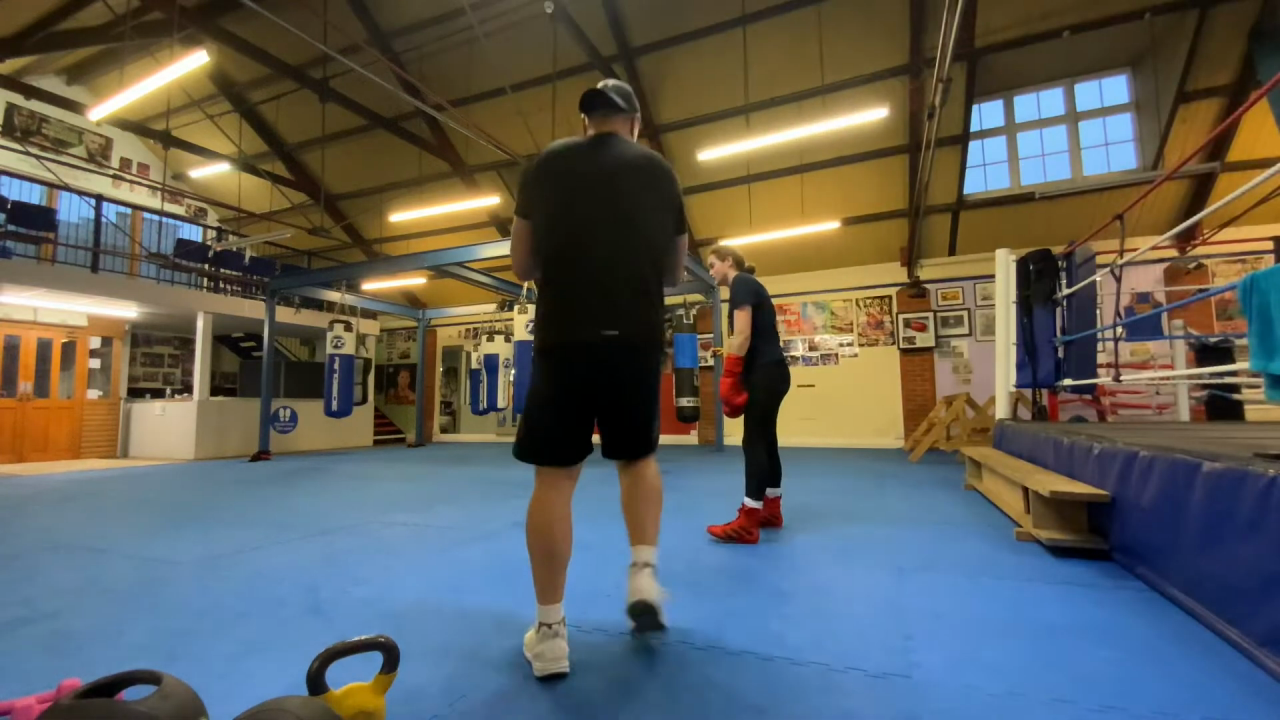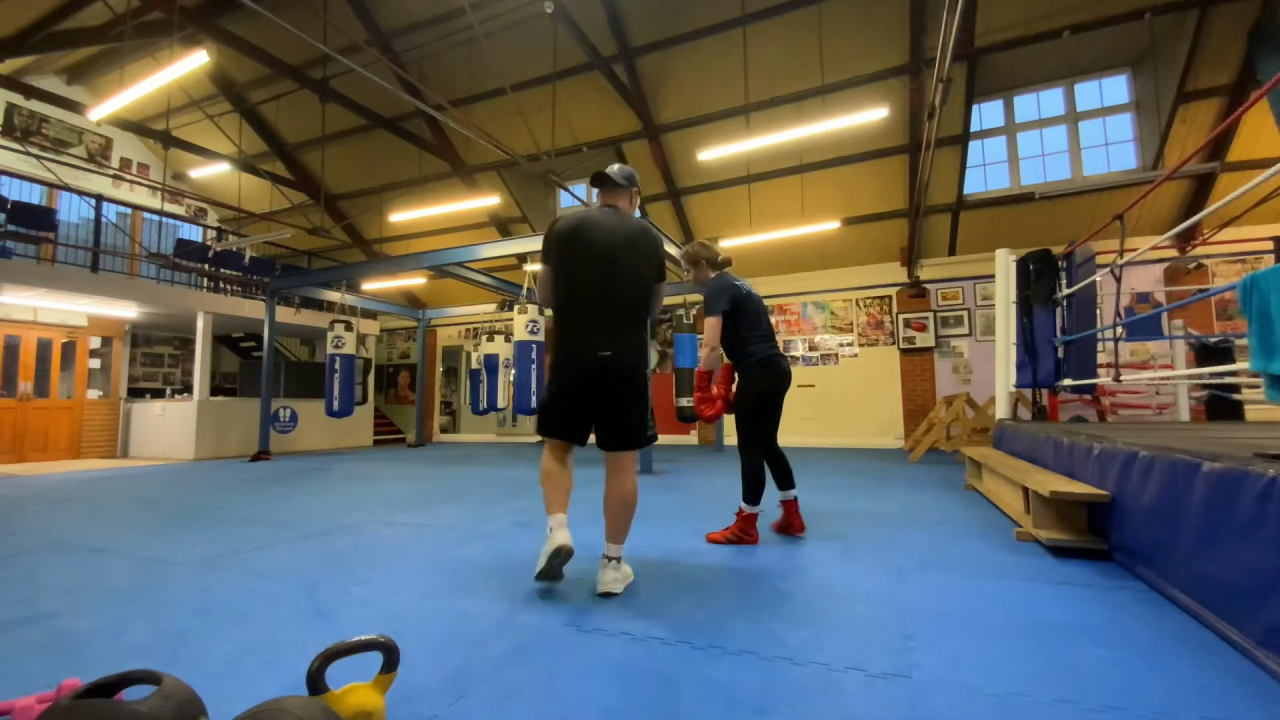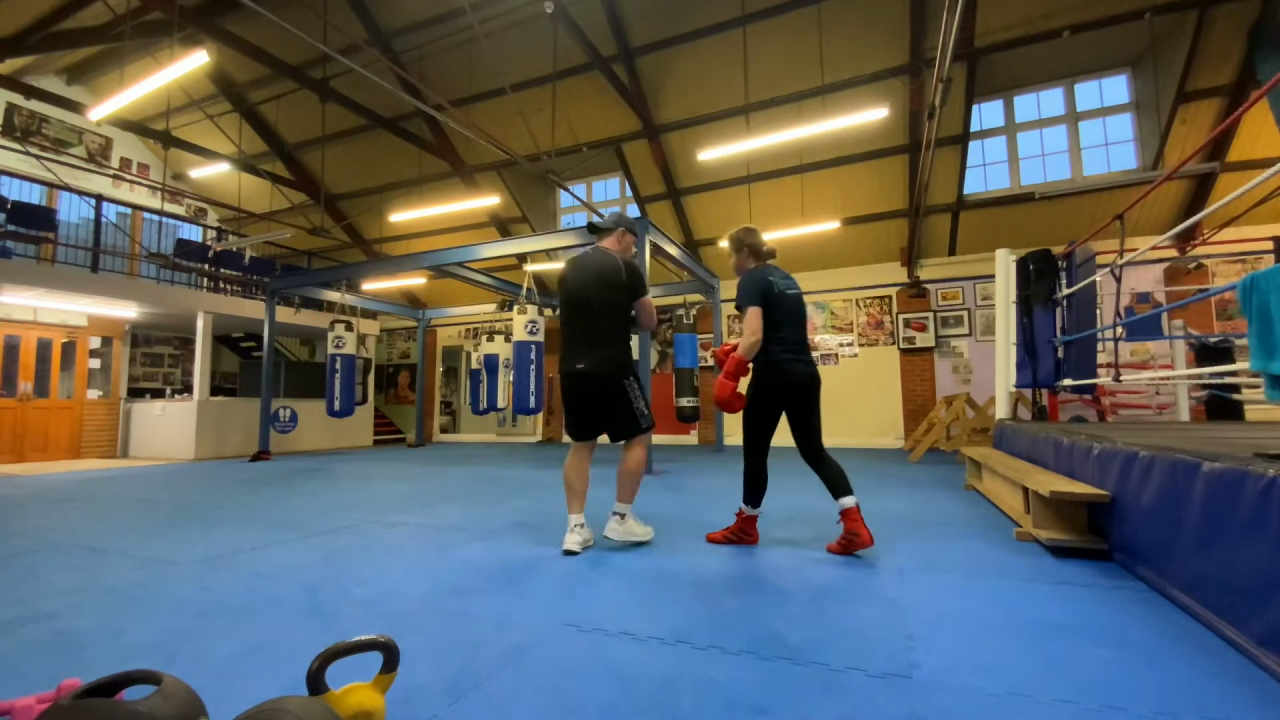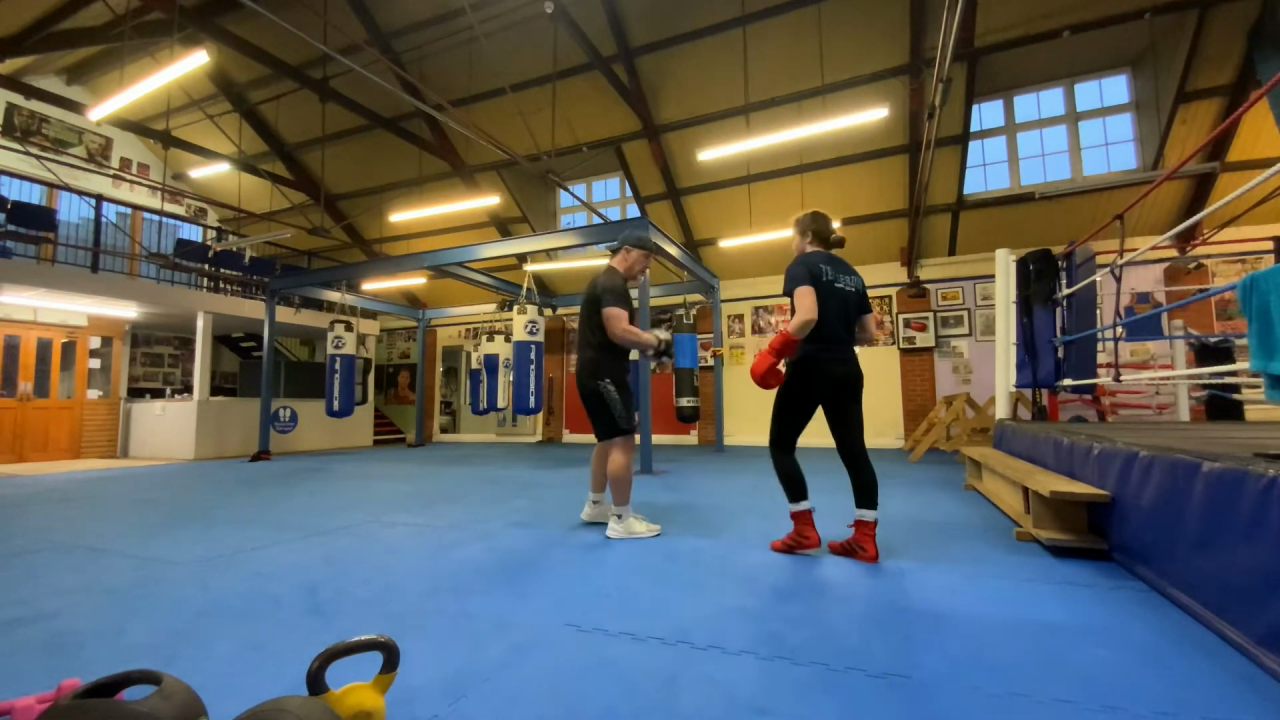
dt=0.5s
person 1, frame 1
left shoulder: (547, 166)
right shoulder: (660, 172)
left elbow: (522, 264)
right elbow: (674, 271)
left hip: (564, 339)
right hip: (638, 339)
left knee: (553, 479)
right knee: (637, 459)
left ankle: (550, 630)
right ankle: (643, 572)
person 1, frame 2
left shoulder: (563, 227)
right shoulder: (648, 238)
left elbow: (546, 295)
left hip: (572, 356)
right hip: (627, 359)
left knee: (557, 447)
right knee: (622, 460)
left ankle: (556, 534)
right ankle: (612, 564)
person 1, frame 3
left shoulder: (569, 268)
right shoulder: (626, 268)
right elbow: (648, 323)
left hip: (573, 368)
right hip: (612, 367)
left knee: (581, 446)
right knee: (637, 438)
left ankle: (576, 528)
right ankle: (621, 518)
person 1, frame 4
left shoulder: (611, 284)
right shoulder: (611, 283)
right elbow: (619, 332)
left wrist: (650, 340)
right wrist: (656, 342)
left hip: (605, 372)
right hip: (602, 373)
left knee: (611, 440)
right knee: (623, 441)
left ankle: (595, 504)
right ankle: (622, 520)
person 2, frame 1
left shoulder: (742, 284)
right shoulder: (748, 287)
left elbow: (742, 335)
left wrist: (730, 377)
right wrist: (740, 381)
left hip: (765, 373)
right hip: (770, 373)
left knee: (754, 443)
right knee: (766, 442)
left ankle: (747, 524)
right ankle: (771, 511)
person 2, frame 2
left shoulder: (715, 288)
right shoulder: (734, 284)
left elbow: (711, 346)
left wrist: (702, 389)
right wrist: (725, 384)
left hip: (759, 373)
right hip: (776, 369)
left knee: (750, 448)
right knee: (767, 444)
left ankle: (746, 526)
right ankle: (792, 516)
person 2, frame 3
left shoulder: (751, 281)
right shoulder: (786, 280)
left elbow: (753, 336)
left wrist: (728, 375)
right wrist: (737, 349)
left hip: (774, 374)
right hip: (805, 372)
left knee: (755, 451)
right knee: (813, 450)
left ankle: (745, 527)
right ankle: (856, 528)
person 2, frame 4
left shoulder: (802, 266)
right shoulder: (851, 274)
left elbow: (807, 316)
right elbow: (868, 334)
left wrist: (774, 352)
left hip: (810, 370)
right hip: (847, 371)
left knee: (781, 445)
right knee: (854, 451)
left ankle: (804, 529)
right ankle: (865, 538)
